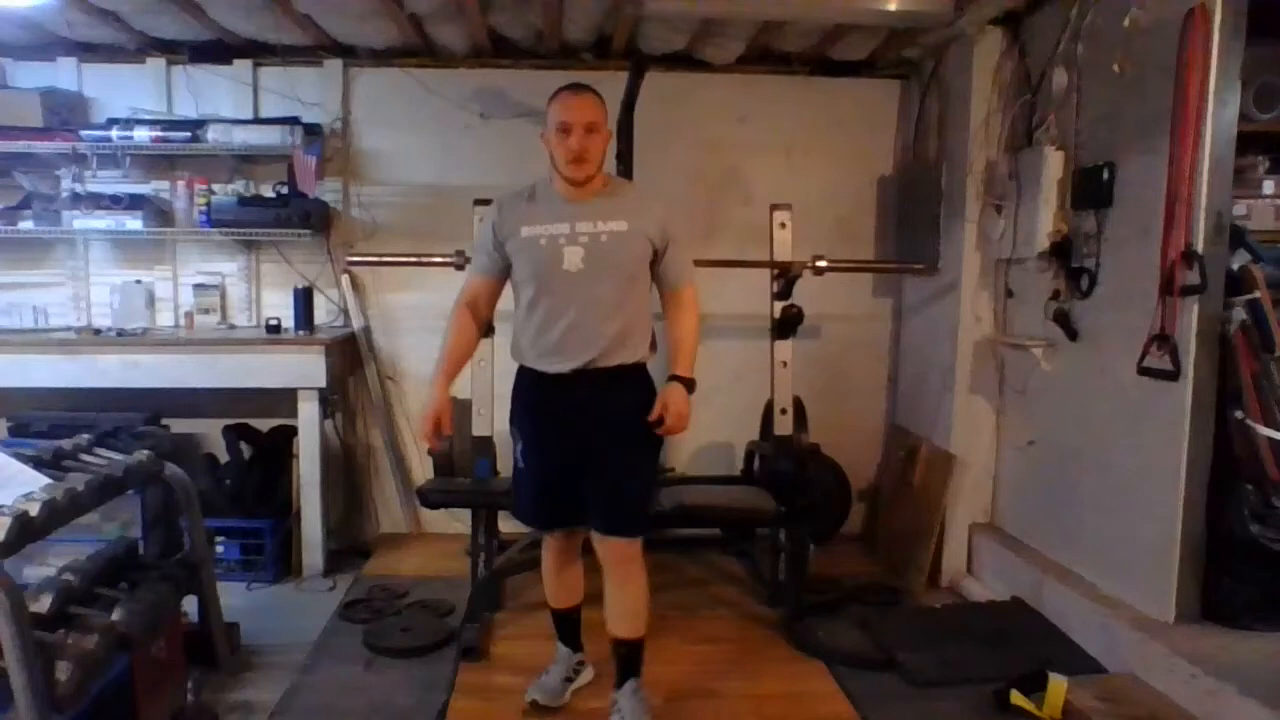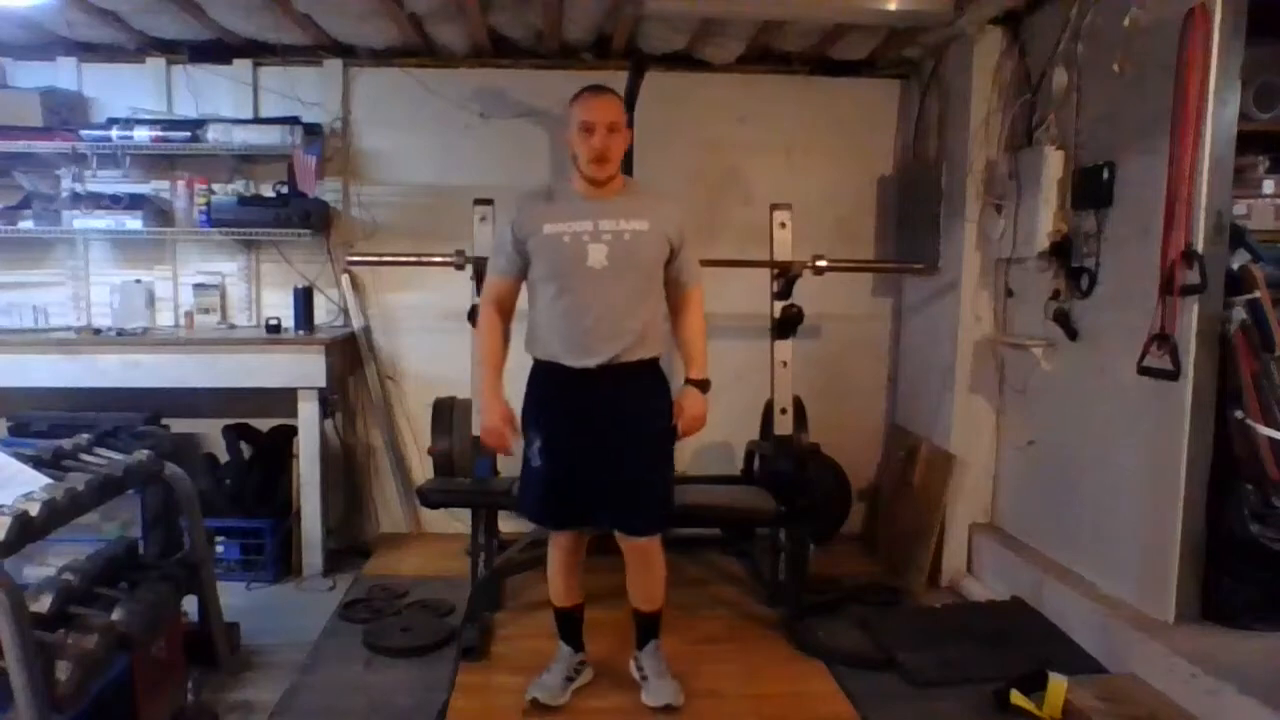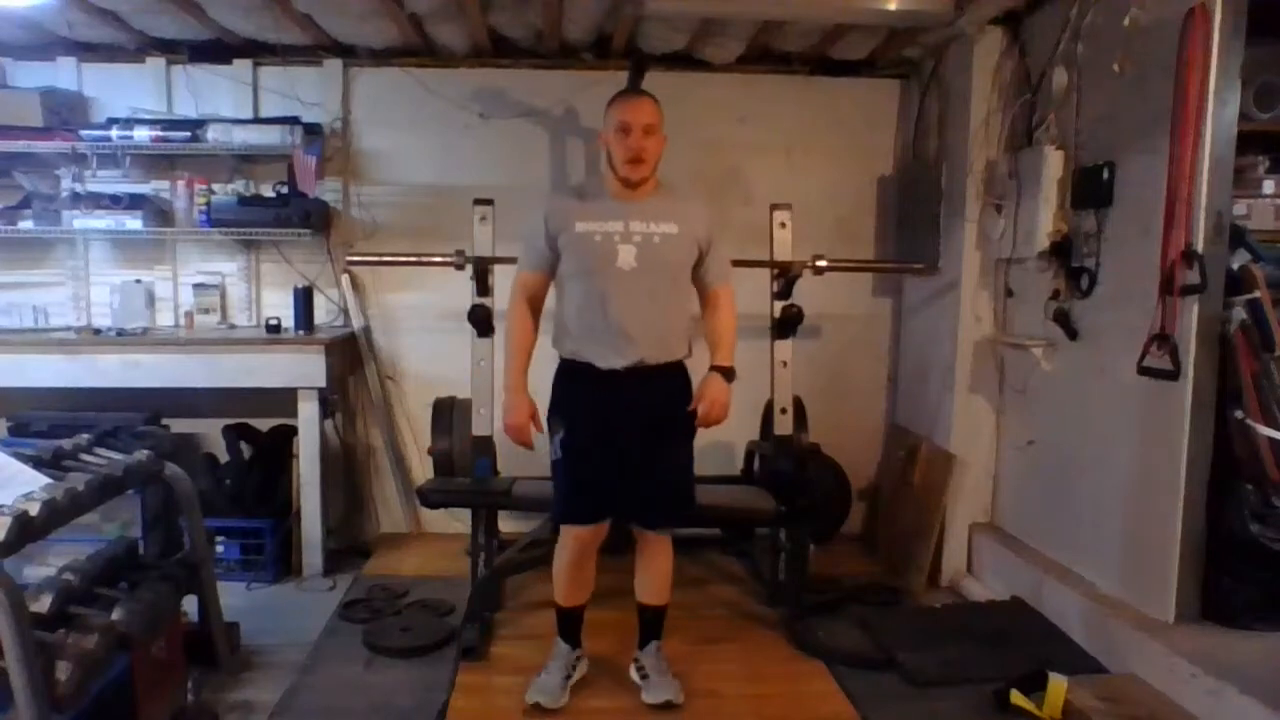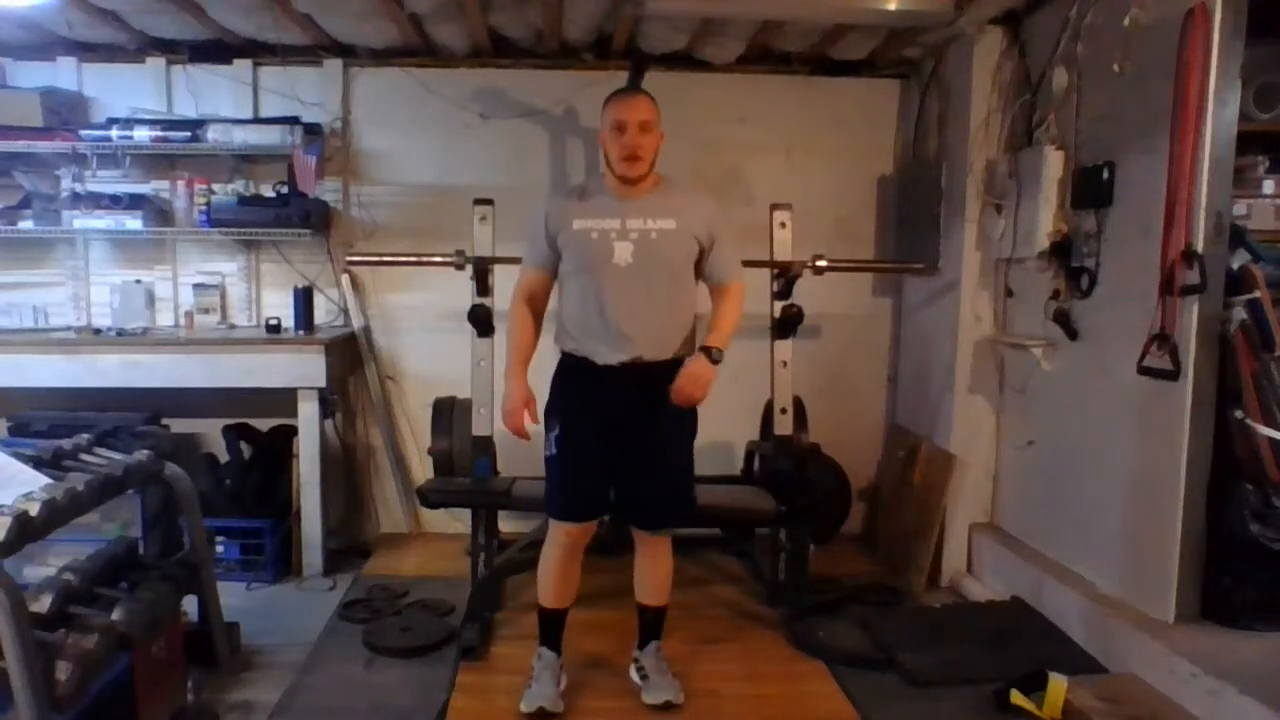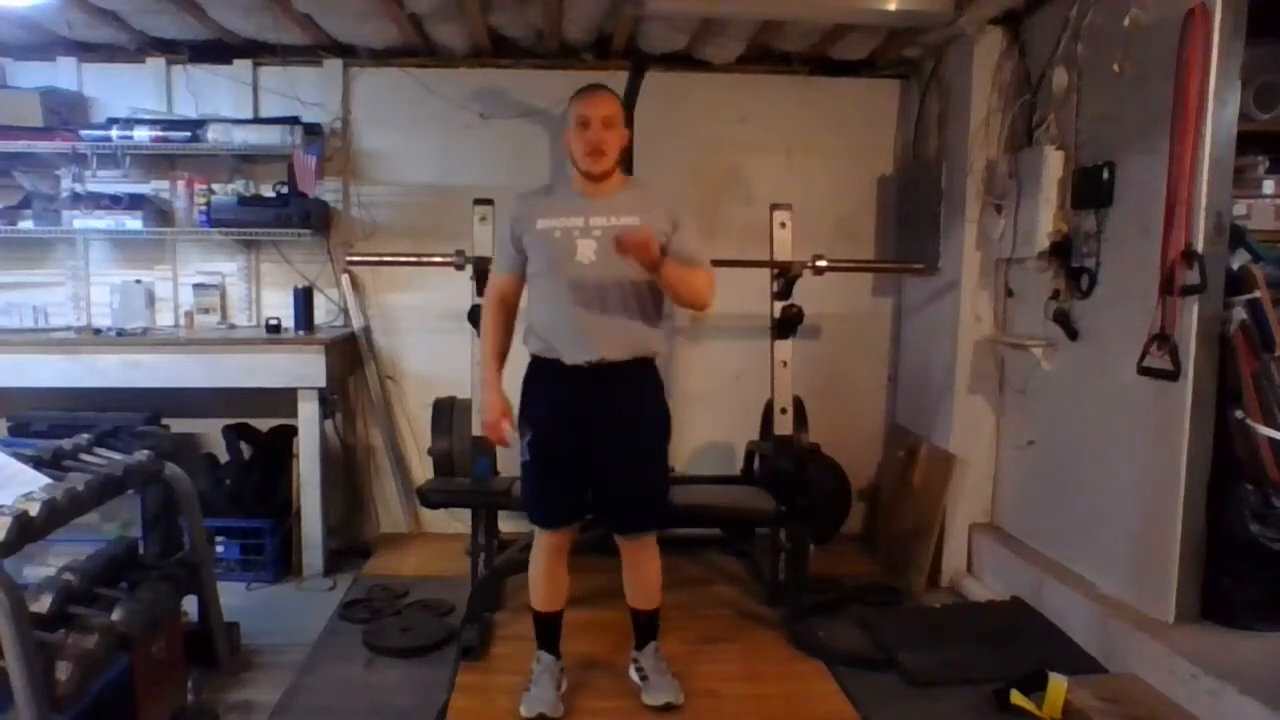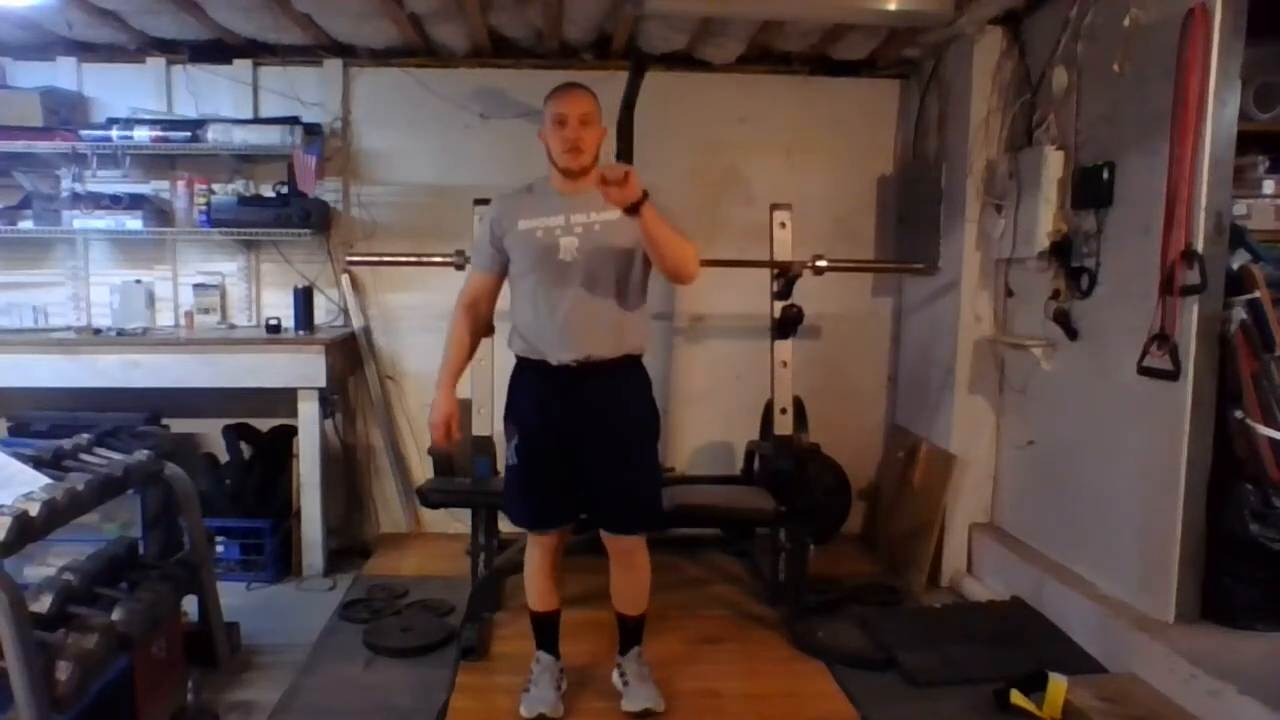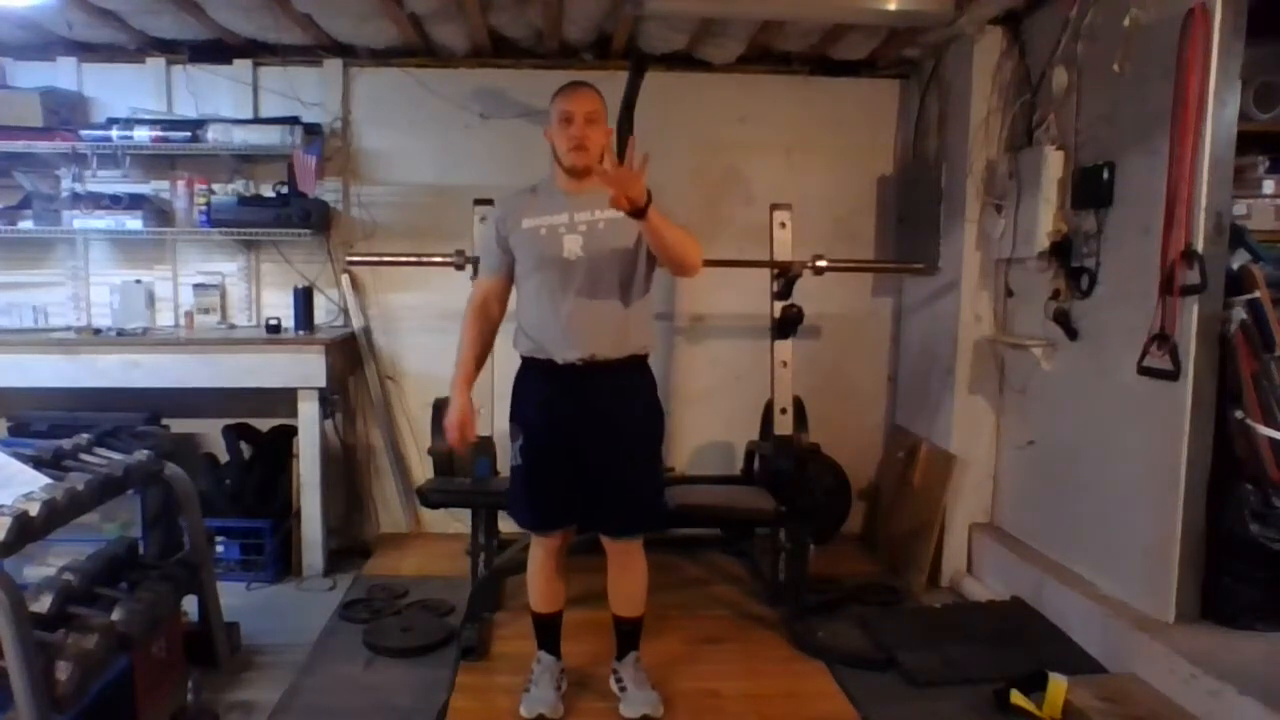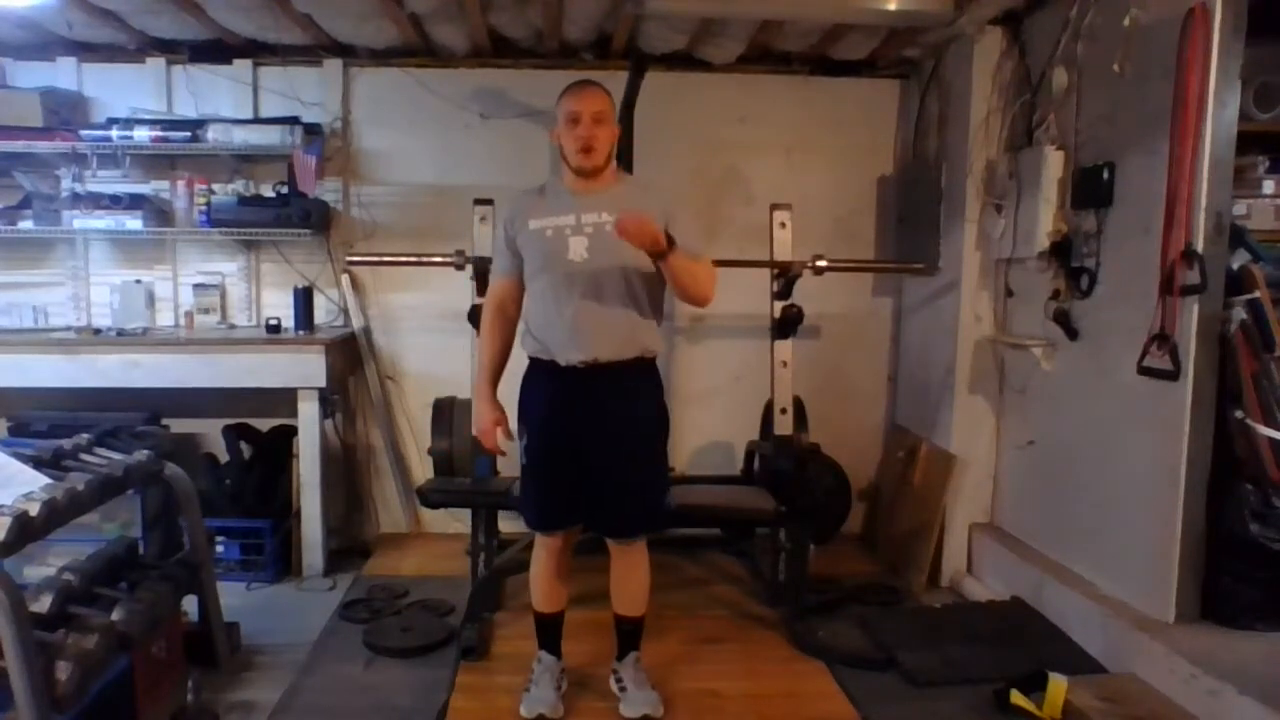
dt=0.3s
person 1, frame 1
left shoulder: (644, 213)
right shoulder: (512, 215)
left elbow: (681, 298)
right elbow: (473, 304)
left wrist: (680, 380)
right wrist: (441, 385)
left hip: (621, 392)
right hip: (542, 393)
left knee: (619, 547)
right knee: (557, 537)
right ankle: (570, 655)
person 1, frame 2
left shoulder: (660, 215)
right shoulder: (532, 216)
left elbow: (687, 302)
right elbow: (495, 305)
left wrist: (696, 382)
right wrist: (490, 394)
left hip: (638, 389)
right hip: (558, 390)
left knee: (641, 540)
right knee: (565, 535)
left ankle: (648, 652)
right ankle: (570, 653)
person 1, frame 3
left shoulder: (691, 218)
right shoulder: (564, 213)
left elbow: (718, 300)
right elbow: (525, 300)
left wrist: (721, 370)
right wrist: (515, 387)
left hip: (662, 390)
right hip: (584, 387)
left knee: (654, 531)
right knee: (580, 532)
left ankle: (649, 653)
right ankle: (568, 650)
person 1, frame 4
left shoulder: (693, 212)
right shoulder: (564, 211)
left elbow: (730, 290)
right elbow: (528, 298)
left wrist: (707, 354)
right wrist: (515, 377)
left hip: (661, 387)
right hip: (582, 384)
left knee: (653, 530)
right knee: (568, 529)
left ankle: (648, 653)
right ankle: (548, 659)
person 1, frame 5
left shoulder: (656, 210)
right shoulder: (531, 211)
left elbow: (702, 296)
right elbow: (499, 302)
left wrist: (657, 261)
right wrist: (491, 385)
left hip: (630, 385)
right hip: (553, 385)
left knee: (637, 534)
right knee: (552, 533)
left ankle: (646, 654)
right ankle: (548, 663)
person 1, frame 6
left shoulder: (633, 203)
right shoulder: (510, 212)
left elbow: (686, 271)
right elbow: (473, 304)
left wrist: (636, 206)
right wrist: (446, 387)
left hip: (618, 384)
right hip: (539, 385)
left knee: (625, 536)
right knee: (543, 535)
left ankle: (631, 660)
right ankle: (547, 662)
person 1, frame 7
left shoulder: (638, 200)
right shoulder: (516, 211)
left elbow: (690, 264)
right elbow: (484, 307)
left wrist: (639, 207)
right wrist: (461, 391)
left hip: (623, 385)
right hip: (544, 386)
left knee: (625, 536)
right knee: (547, 535)
left ankle: (628, 664)
right ankle: (548, 663)
person 1, frame 8
left shoulder: (650, 201)
right shoulder: (525, 211)
left elbow: (703, 291)
right elbow: (499, 309)
left wrist: (662, 247)
right wrist: (485, 394)
left hip: (629, 386)
right hip: (550, 387)
left knee: (628, 537)
right knee: (551, 536)
left ankle: (628, 664)
right ankle: (548, 663)
